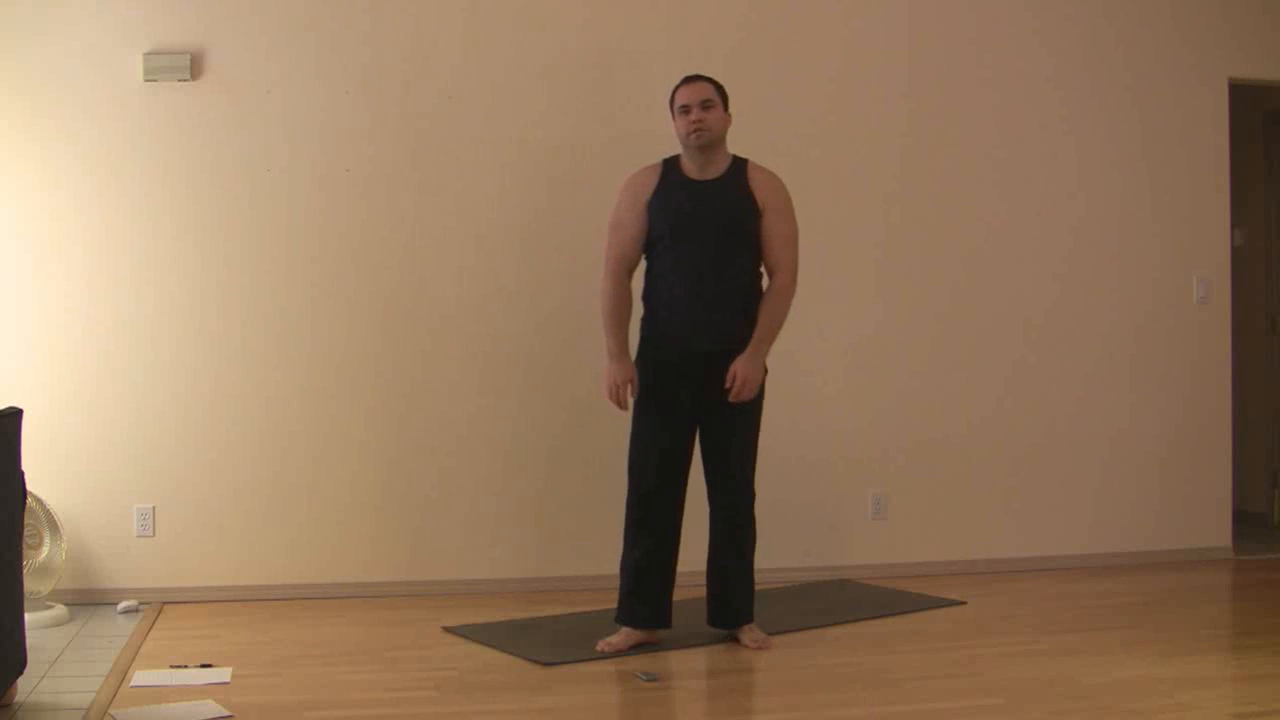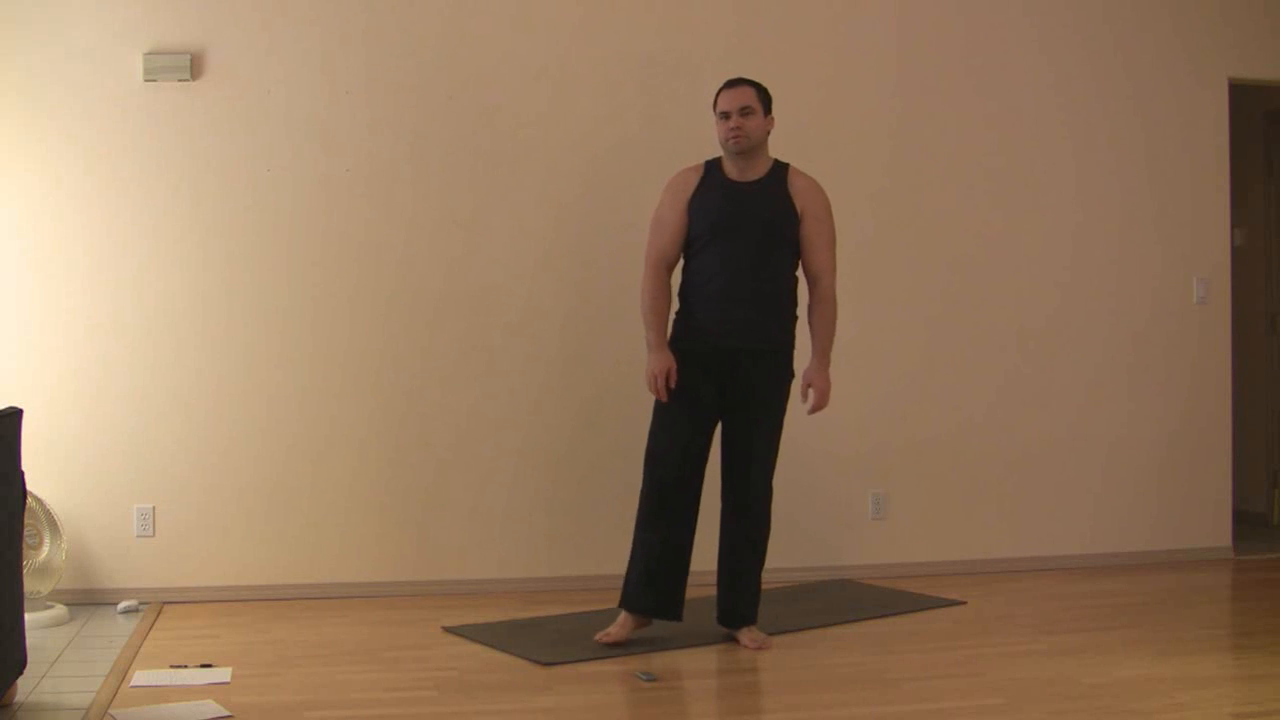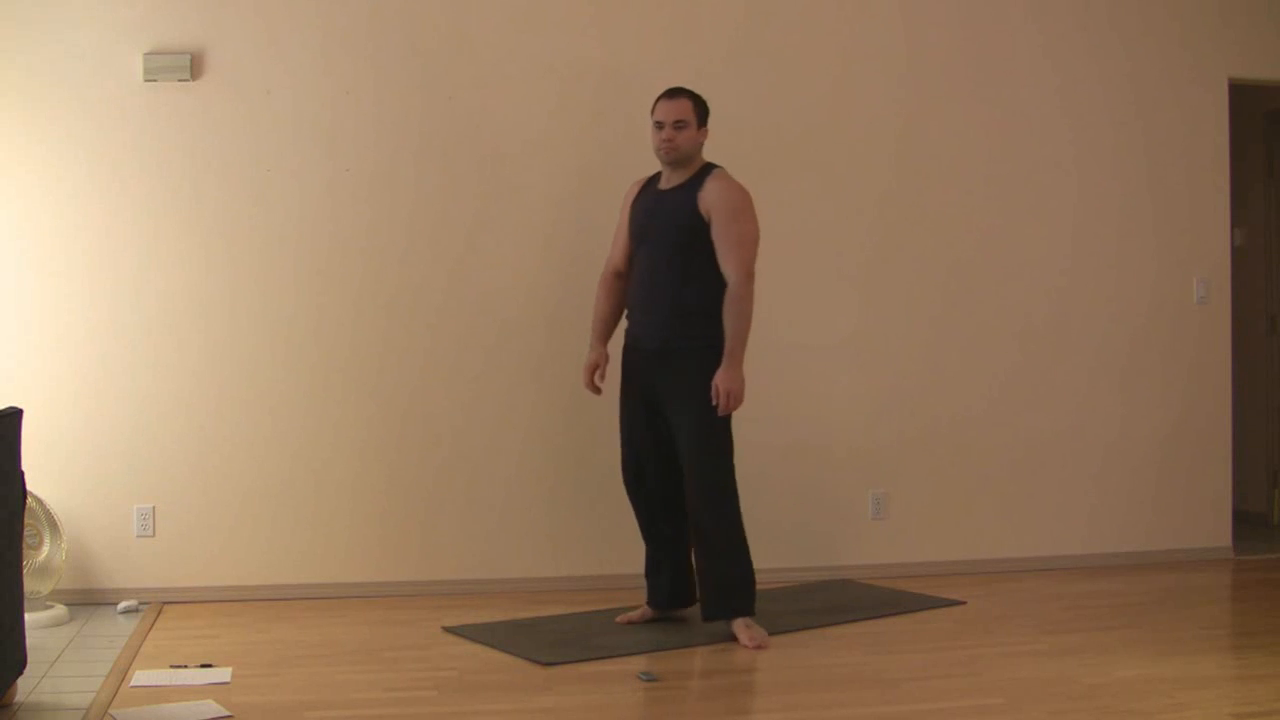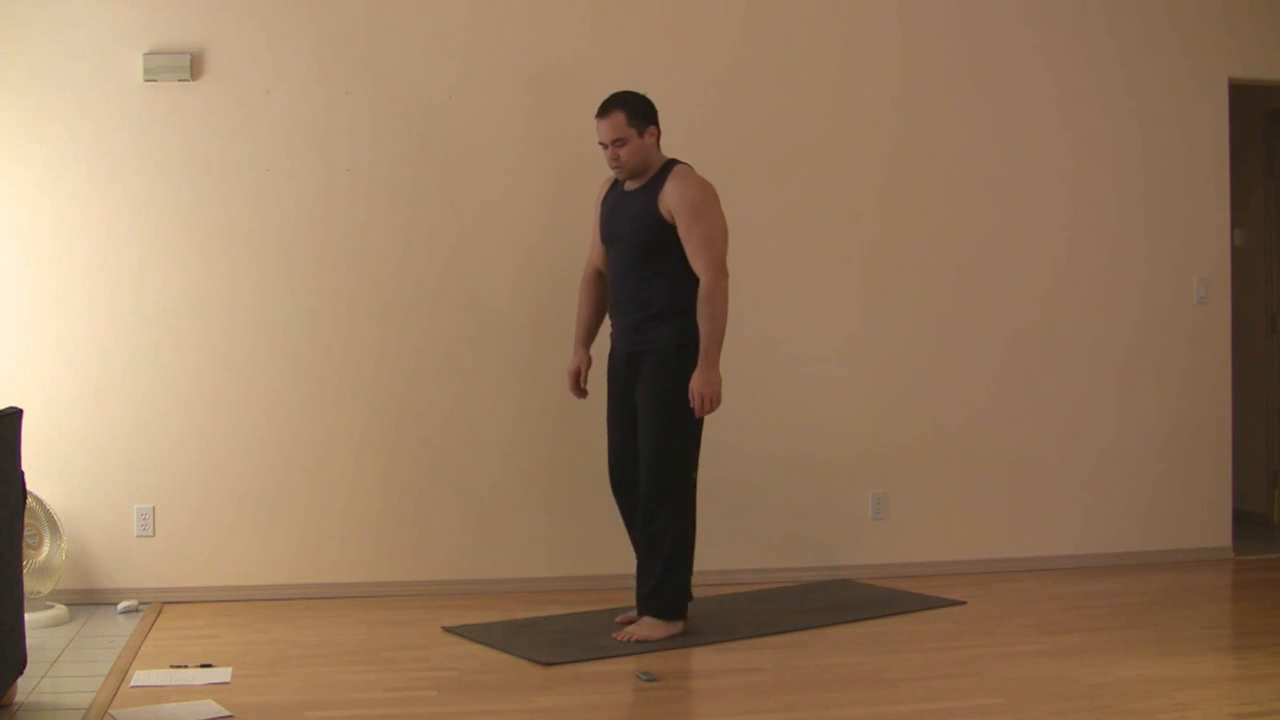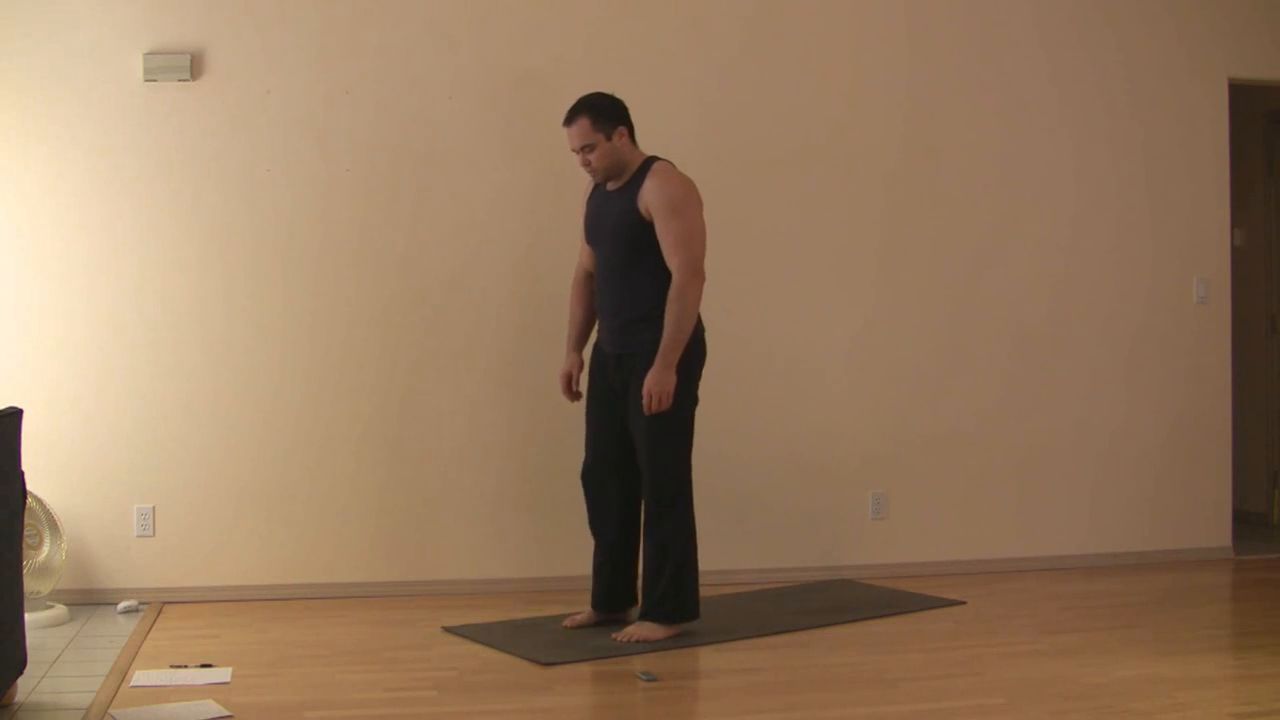
dt=0.7s
person 1, frame 1
left shoulder: (762, 187)
right shoulder: (645, 185)
left elbow: (782, 277)
right elbow: (616, 273)
left wrist: (755, 353)
right wrist: (616, 356)
left hip: (735, 363)
right hip: (663, 361)
left knee: (734, 490)
right knee: (651, 489)
left ankle: (736, 614)
right ankle: (640, 617)
person 1, frame 2
left shoulder: (802, 192)
right shoulder: (688, 184)
left elbow: (822, 282)
right elbow: (657, 269)
left wrist: (820, 360)
right wrist: (657, 348)
left hip: (765, 361)
right hip: (693, 356)
left knee: (750, 489)
right knee: (668, 478)
left ankle: (740, 614)
right ankle: (640, 605)
person 1, frame 3
left shoulder: (721, 192)
right shoulder: (639, 193)
left elbow: (739, 280)
right elbow: (616, 272)
left wrist: (732, 364)
right wrist: (599, 342)
left hip: (697, 358)
right hip: (642, 356)
left knee: (708, 480)
right knee: (646, 477)
left ankle: (736, 608)
right ankle: (668, 594)
person 1, frame 4
left shoulder: (684, 189)
right shoulder: (609, 193)
left elbow: (713, 277)
right elbow: (597, 273)
left wrist: (708, 364)
right wrist: (581, 346)
left hip: (674, 353)
right hip: (626, 352)
left knee: (663, 479)
right knee: (627, 477)
left ankle: (665, 609)
right ankle: (660, 594)
person 1, frame 5
left shoulder: (665, 187)
right shoulder: (597, 193)
left elbow: (688, 276)
left wrist: (666, 364)
right wrist: (574, 350)
left hip: (660, 358)
right hip: (611, 356)
left knee: (662, 484)
right knee: (603, 478)
left ankle: (668, 610)
right ankle: (612, 598)
